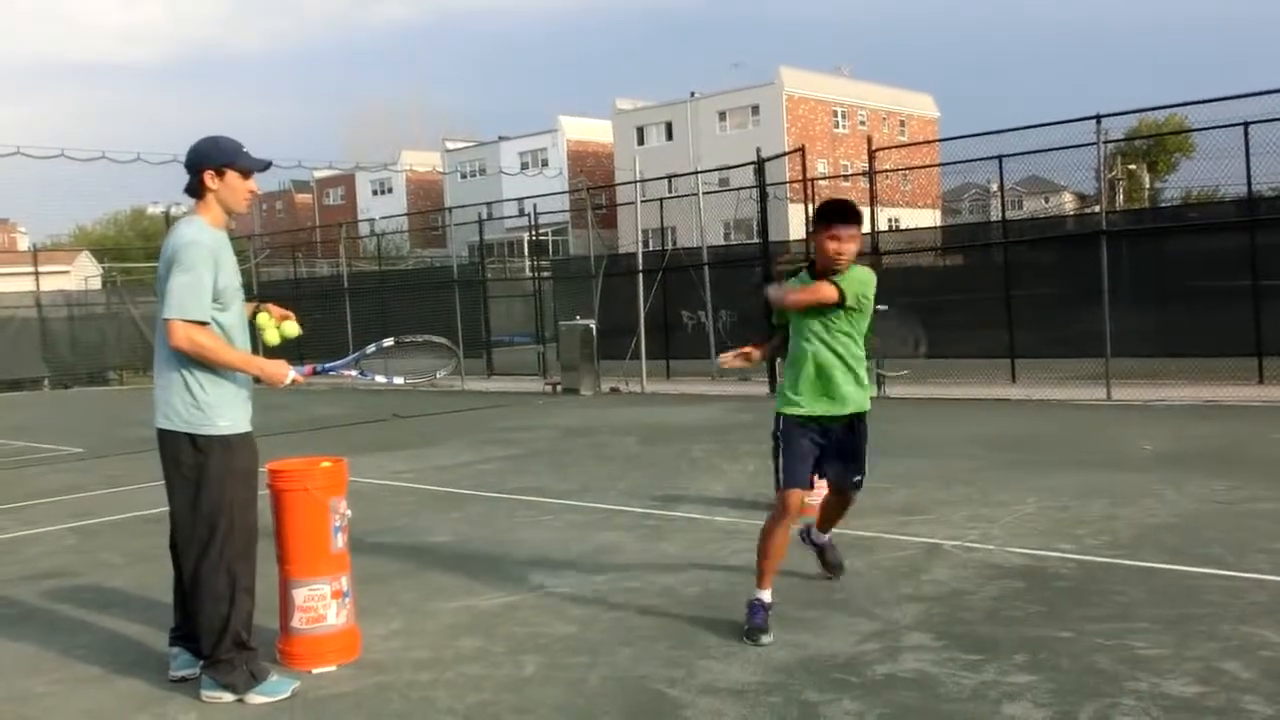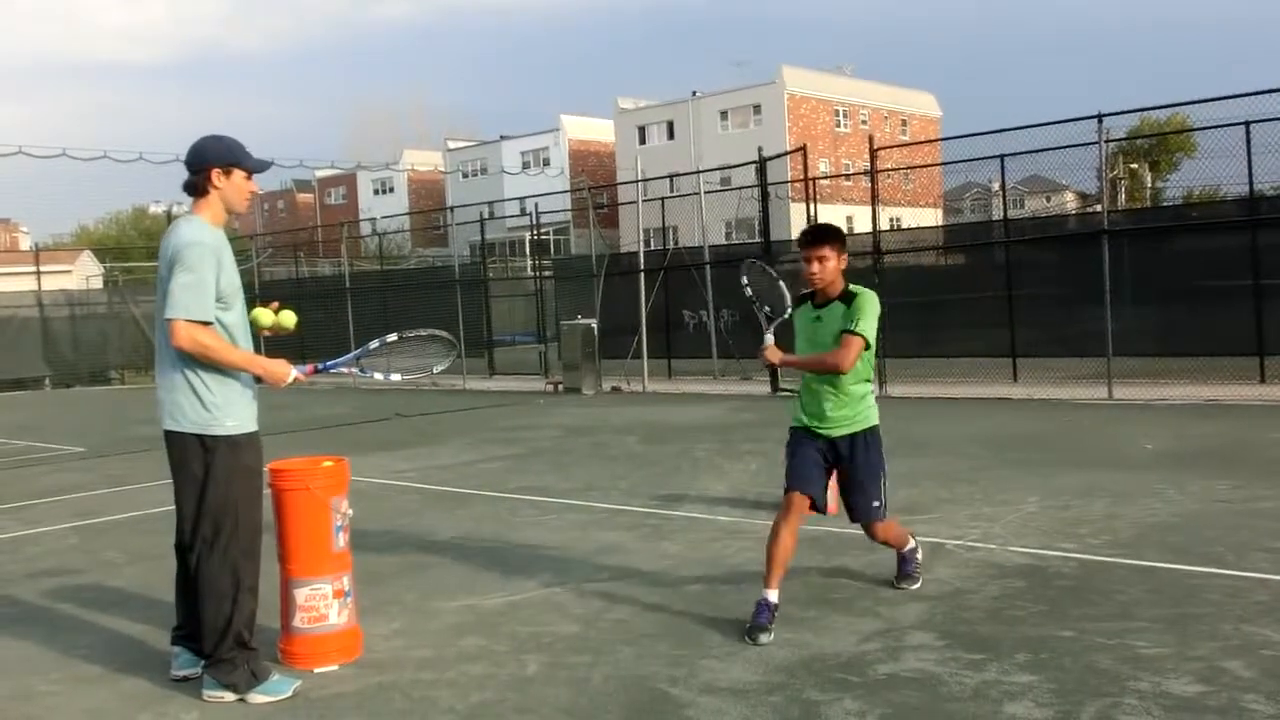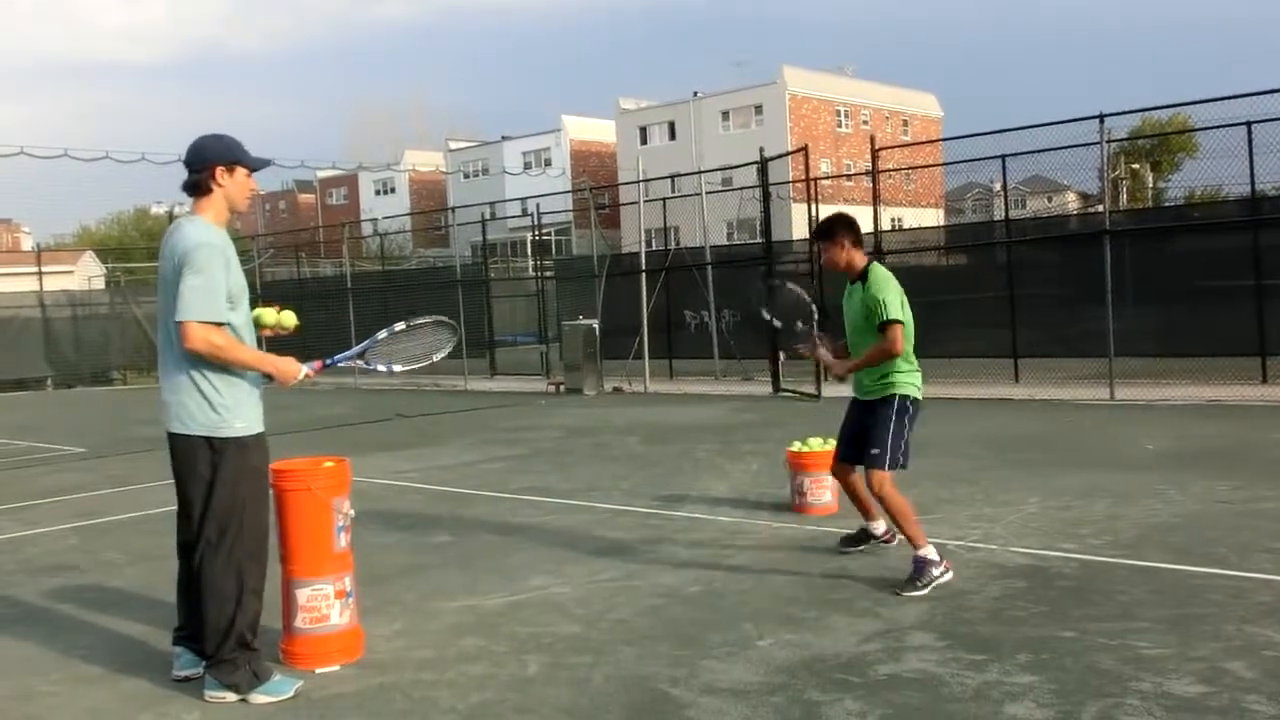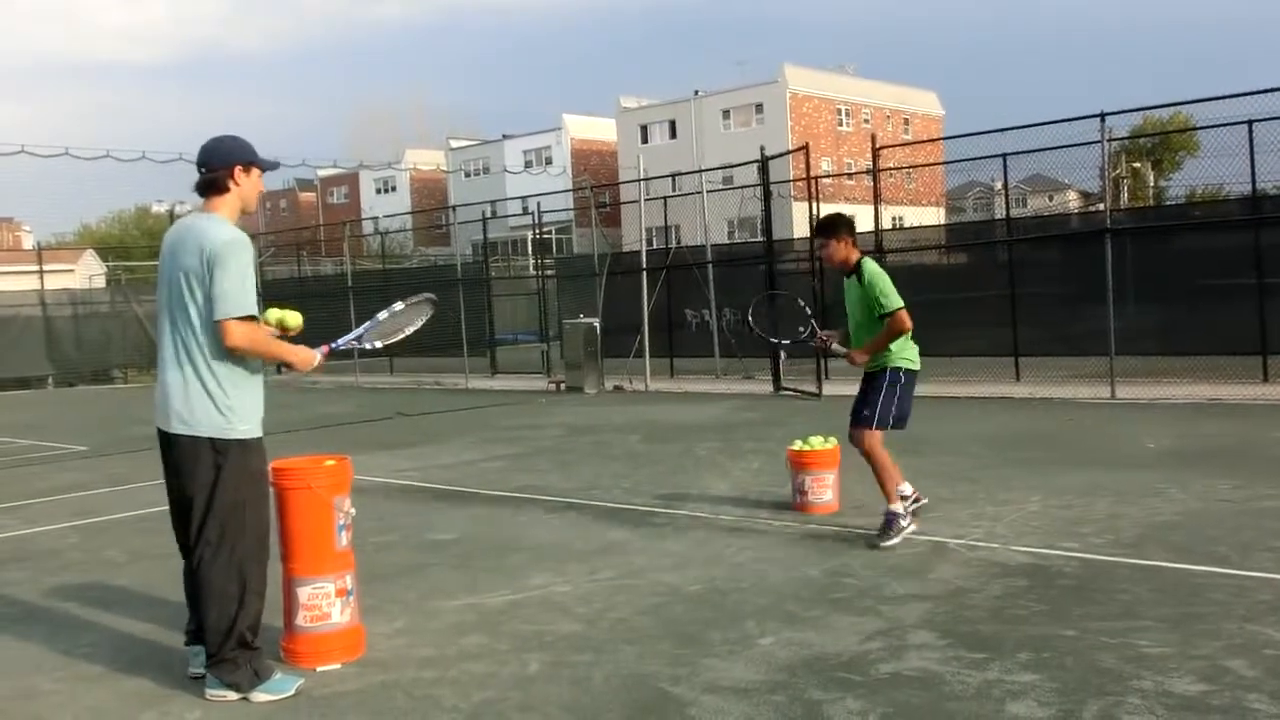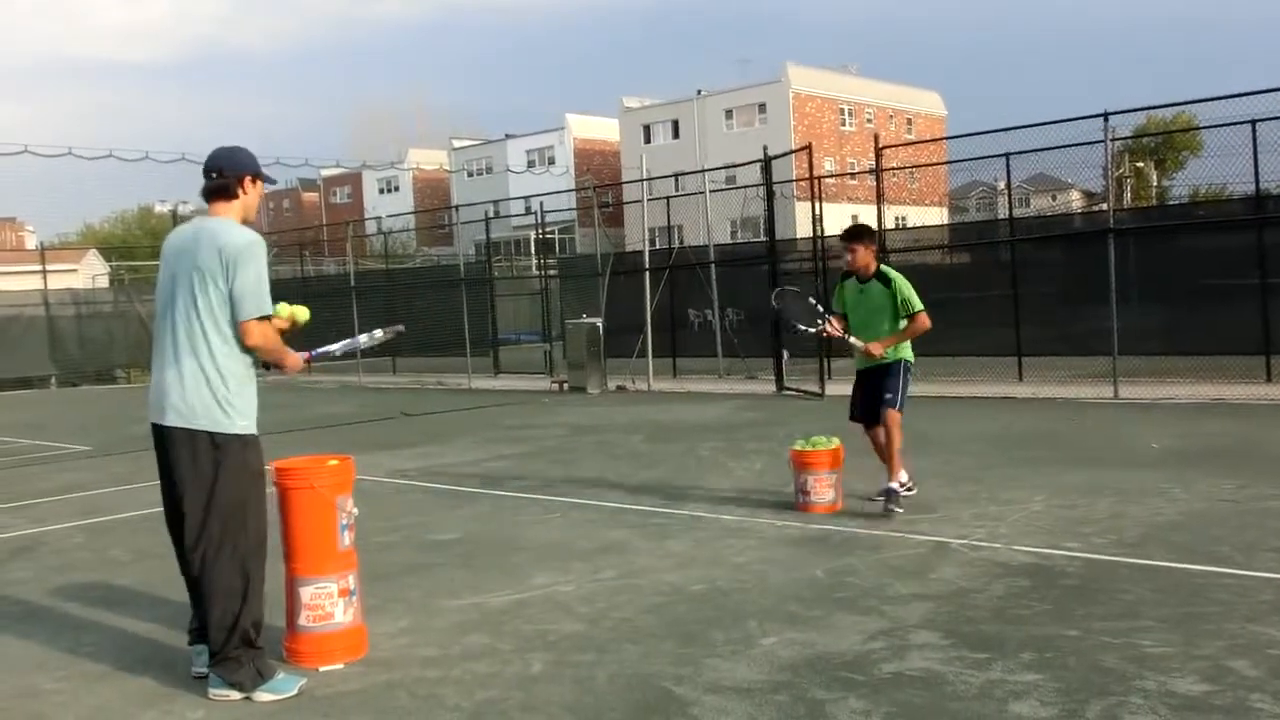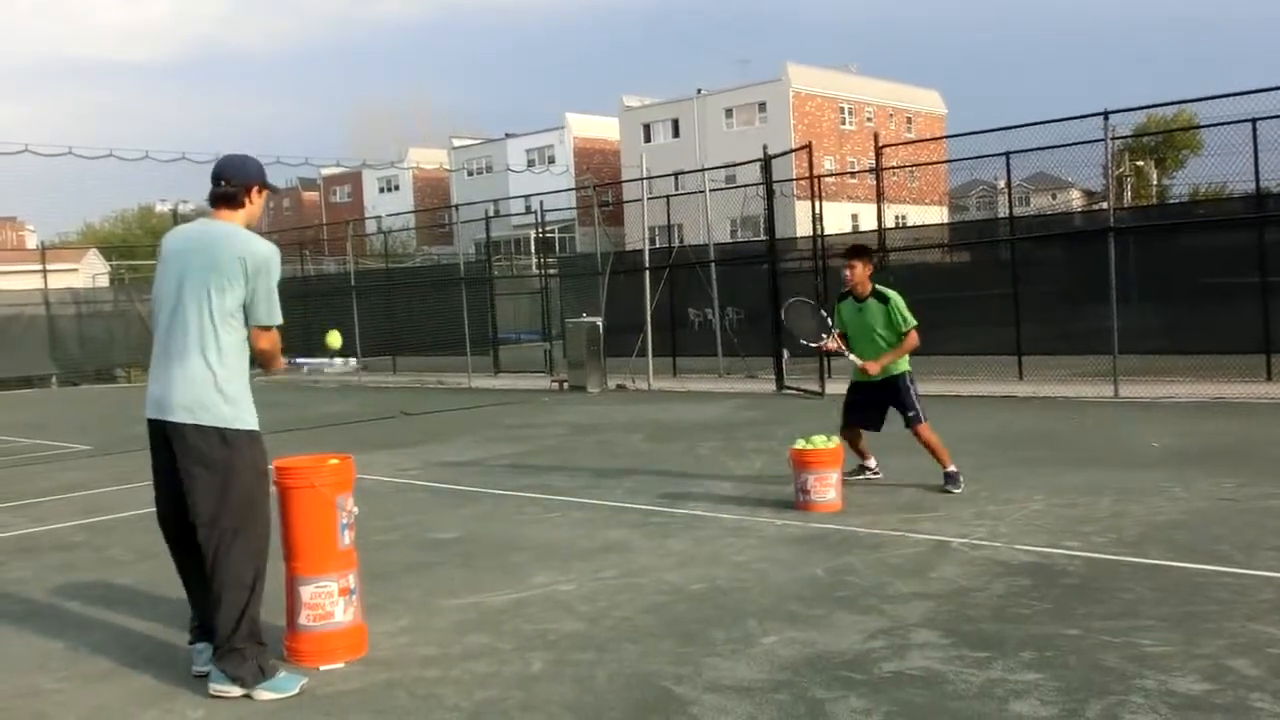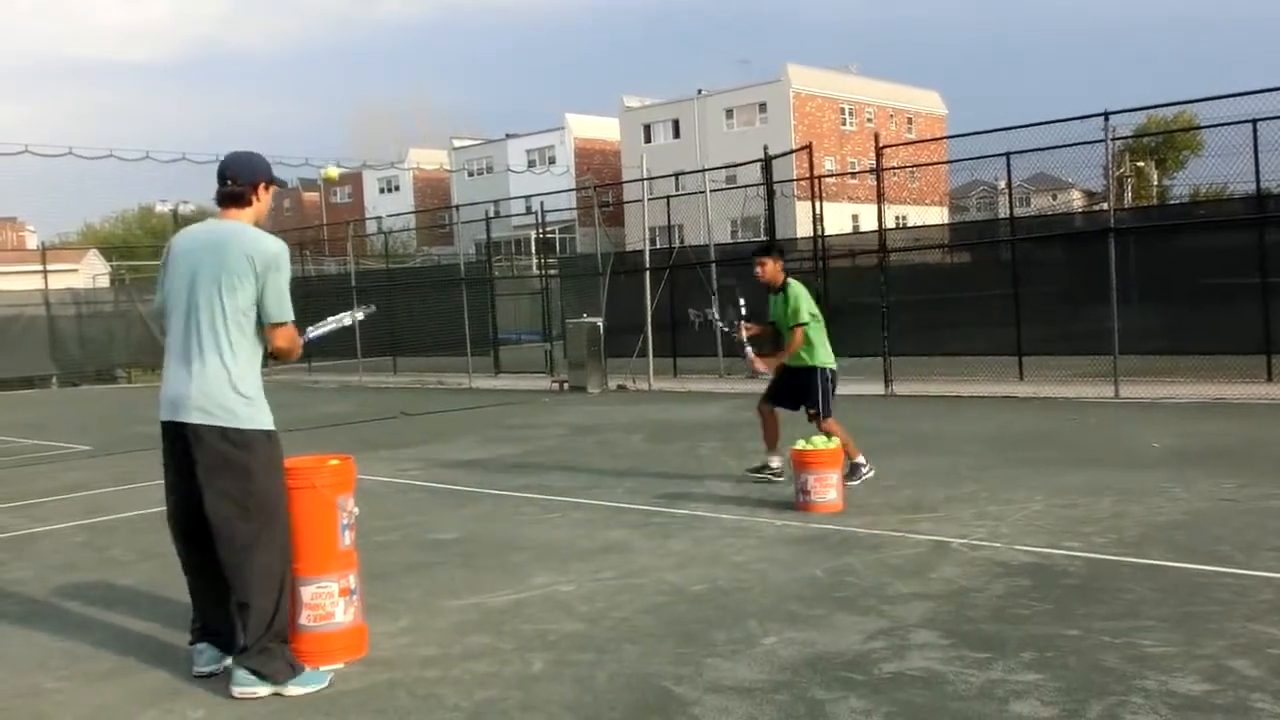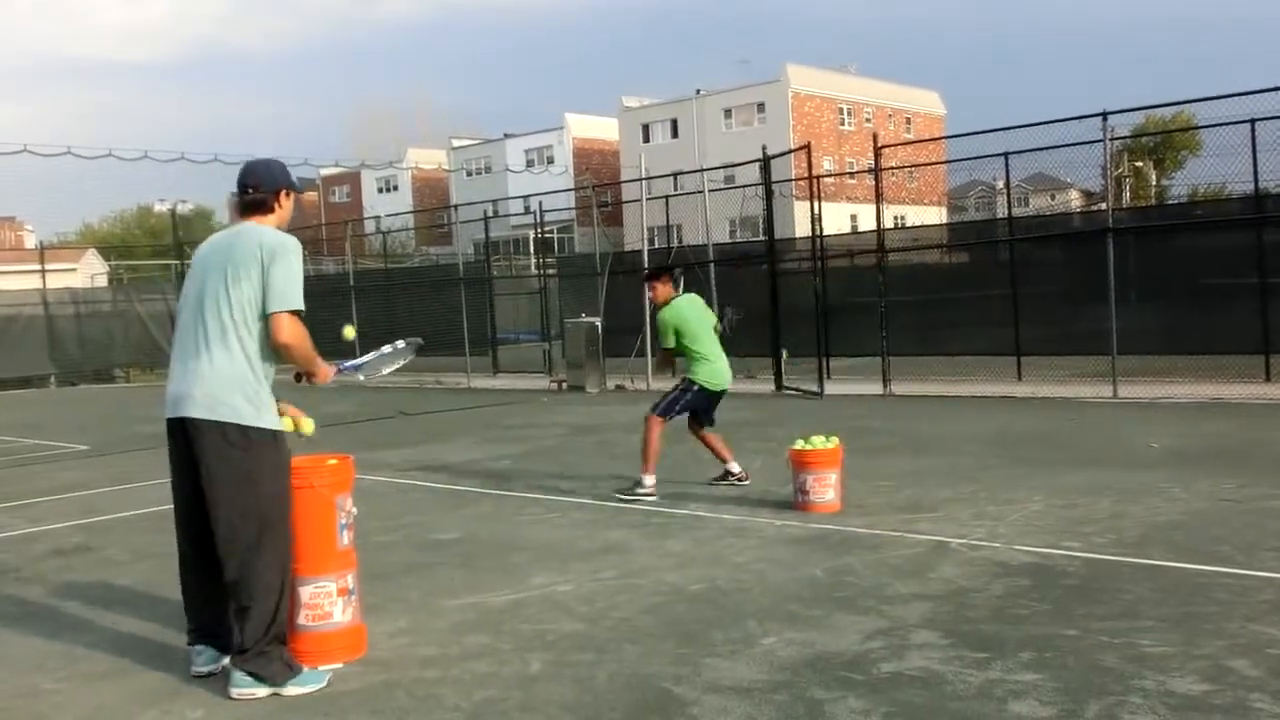
dt=0.4s
person 1, frame 1
left shoulder: (205, 238)
right shoulder: (197, 242)
right elbow: (182, 333)
left wrist: (254, 308)
right wrist: (260, 367)
left hip: (197, 420)
right hip: (210, 424)
left knee: (198, 539)
right knee: (226, 544)
left ankle: (190, 647)
right ankle: (228, 669)
person 1, frame 2
left shoulder: (194, 236)
right shoulder: (199, 242)
right elbow: (185, 334)
left wrist: (251, 319)
right wrist: (262, 366)
left hip: (199, 419)
right hip: (217, 423)
left knee: (201, 538)
right knee: (230, 544)
left ankle: (191, 646)
right ankle: (230, 669)
person 1, frame 3
left shoulder: (184, 234)
right shoulder: (205, 243)
right elbow: (198, 336)
left wrist: (251, 322)
right wrist: (270, 363)
left hip: (194, 418)
right hip: (222, 423)
left knee: (203, 539)
right knee: (236, 544)
left ankle: (193, 646)
right ankle: (232, 670)
person 1, frame 4
left shoulder: (179, 233)
right shoulder: (228, 240)
right elbow: (235, 334)
left wrist: (264, 332)
right wrist: (291, 353)
left hip: (179, 415)
right hip: (220, 422)
left knee: (200, 537)
right knee: (235, 543)
left ankle: (204, 644)
right ankle: (232, 668)
person 1, frame 5
left shoulder: (177, 240)
right shoulder: (242, 242)
right elbow: (253, 335)
left wrist: (268, 321)
right wrist: (286, 357)
left hip: (170, 410)
right hip: (216, 416)
left knee: (196, 535)
right knee: (233, 540)
left ankle: (207, 642)
right ankle: (235, 667)
person 1, frame 6
left shoulder: (174, 240)
right shoulder: (257, 251)
right elbow: (263, 340)
right wrist: (275, 361)
left hip: (164, 407)
right hip: (218, 412)
left knee: (188, 531)
right knee: (240, 534)
left ankle: (207, 640)
right ankle: (236, 663)
person 1, frame 7
left shoulder: (181, 242)
right shoulder: (267, 249)
right elbow: (280, 338)
right wrist: (294, 347)
left hip: (177, 408)
right hip: (233, 413)
left knee: (197, 532)
right knee: (259, 537)
left ankle: (211, 642)
right ankle: (261, 663)
person 1, frame 8
left shoulder: (210, 247)
right shoulder: (279, 245)
right elbow: (283, 332)
left wrist: (270, 400)
right wrist: (317, 367)
left hip: (183, 405)
right hip: (235, 412)
left knee: (201, 531)
right knee: (259, 537)
left ankle: (208, 643)
right ankle: (259, 664)
person 2, frame 1
left shoulder: (862, 280)
right shoulder: (801, 279)
left elbow: (790, 301)
left wrist: (776, 289)
right wrist: (759, 352)
left hip: (847, 408)
right hip: (797, 410)
left knee: (845, 490)
right knee: (789, 504)
left ankle: (819, 534)
right ankle: (761, 598)
person 2, frame 2
left shoulder: (862, 302)
right shoulder: (800, 306)
left elbow: (842, 362)
left wrist: (783, 359)
left hip: (859, 426)
right hip: (810, 426)
left knee: (878, 526)
right knee: (793, 507)
left ankle: (908, 550)
right ankle: (769, 601)
person 2, frame 3
left shoulder: (877, 282)
right shoulder: (855, 285)
left elbow: (892, 344)
left wrist: (845, 367)
right wrist: (832, 351)
left hip: (895, 391)
right hip: (867, 393)
left knee: (876, 479)
right knee: (842, 469)
left ankle: (930, 561)
right ankle: (876, 528)
person 2, frame 4
left shoulder: (871, 275)
right shoulder: (849, 276)
left elbow: (903, 322)
left wrist: (866, 352)
right wrist: (837, 336)
left hip: (895, 365)
right hip: (876, 367)
left knee: (867, 438)
right knee: (860, 437)
left ankle: (897, 513)
right ankle: (906, 495)
person 2, frame 5
left shoulder: (894, 281)
right shoulder: (845, 282)
left elbow: (923, 322)
right elbow: (843, 318)
left wrist: (884, 345)
right wrist: (835, 327)
left hip: (894, 360)
right hip: (865, 364)
left knee: (890, 418)
right knee: (870, 427)
left ankle: (893, 488)
right ankle: (900, 480)
person 2, frame 6
left shoulder: (889, 299)
right shoulder: (842, 302)
left elbow: (912, 340)
right elbow: (844, 337)
left wrist: (880, 364)
right wrist: (834, 344)
left hip: (894, 374)
right hip: (862, 378)
left knee: (919, 427)
right knee: (848, 431)
left ankle: (951, 471)
right ankle: (870, 465)
person 2, frame 7
left shoulder: (794, 292)
right shoulder: (775, 292)
left elbow: (797, 337)
right elbow: (776, 326)
left wrist: (770, 363)
right wrist: (754, 329)
left hip: (817, 363)
right hip: (795, 365)
left knee: (824, 422)
right knee: (765, 405)
left ankle: (860, 463)
right ankle: (773, 463)
person 2, frame 8
left shoulder: (665, 315)
right shoulder: (695, 299)
left elbow: (665, 361)
right elbow: (716, 326)
left wrist: (662, 362)
left hip: (702, 378)
right hip: (720, 376)
left knee: (654, 420)
right knee: (697, 425)
left ankle: (646, 484)
right ankle: (735, 470)
